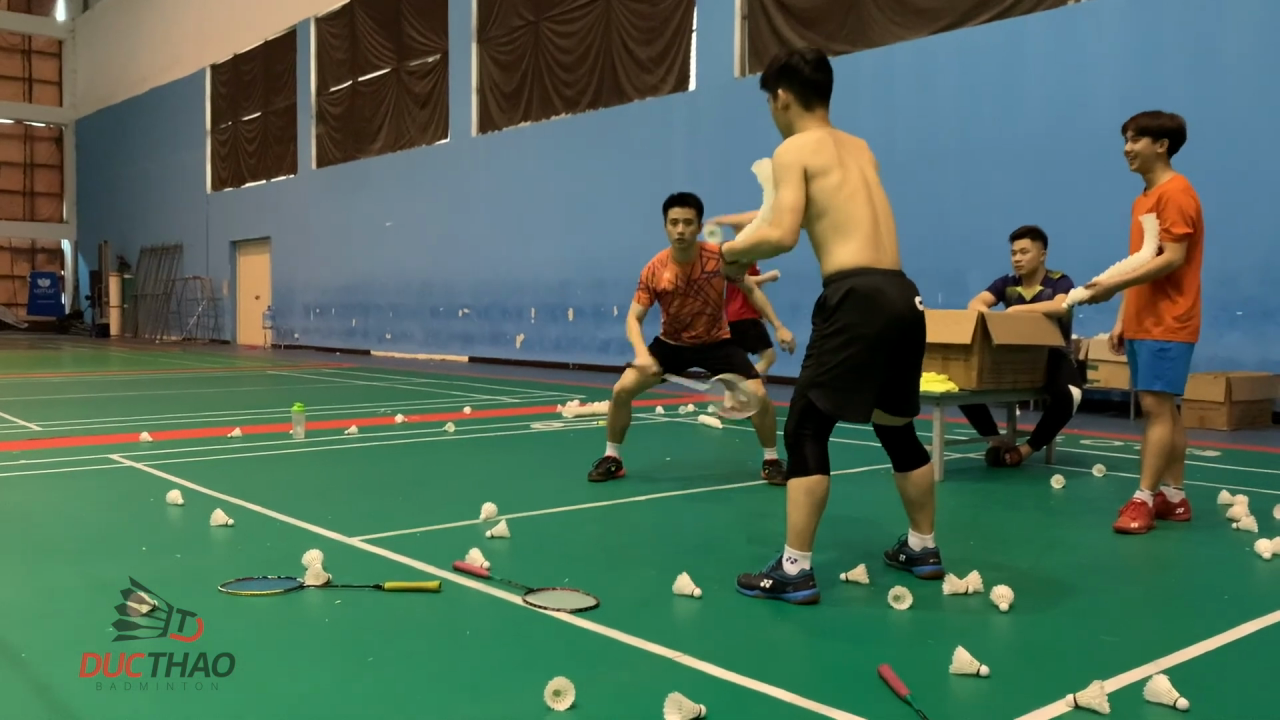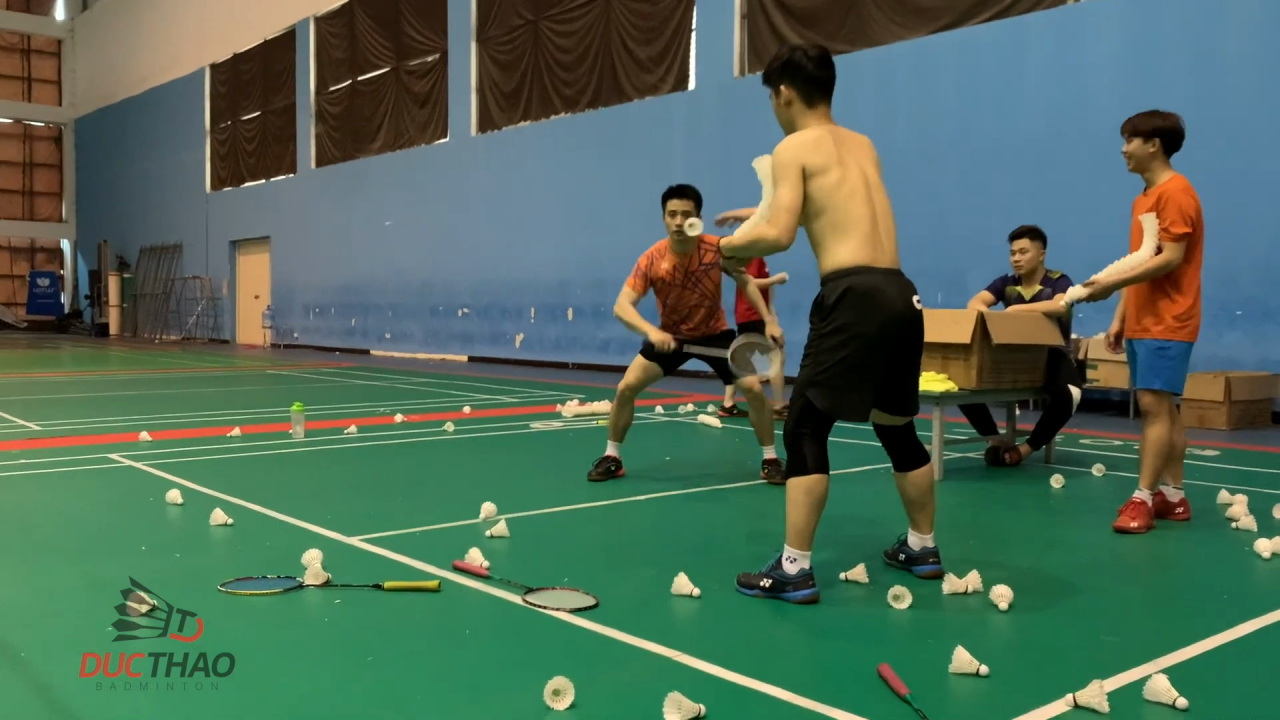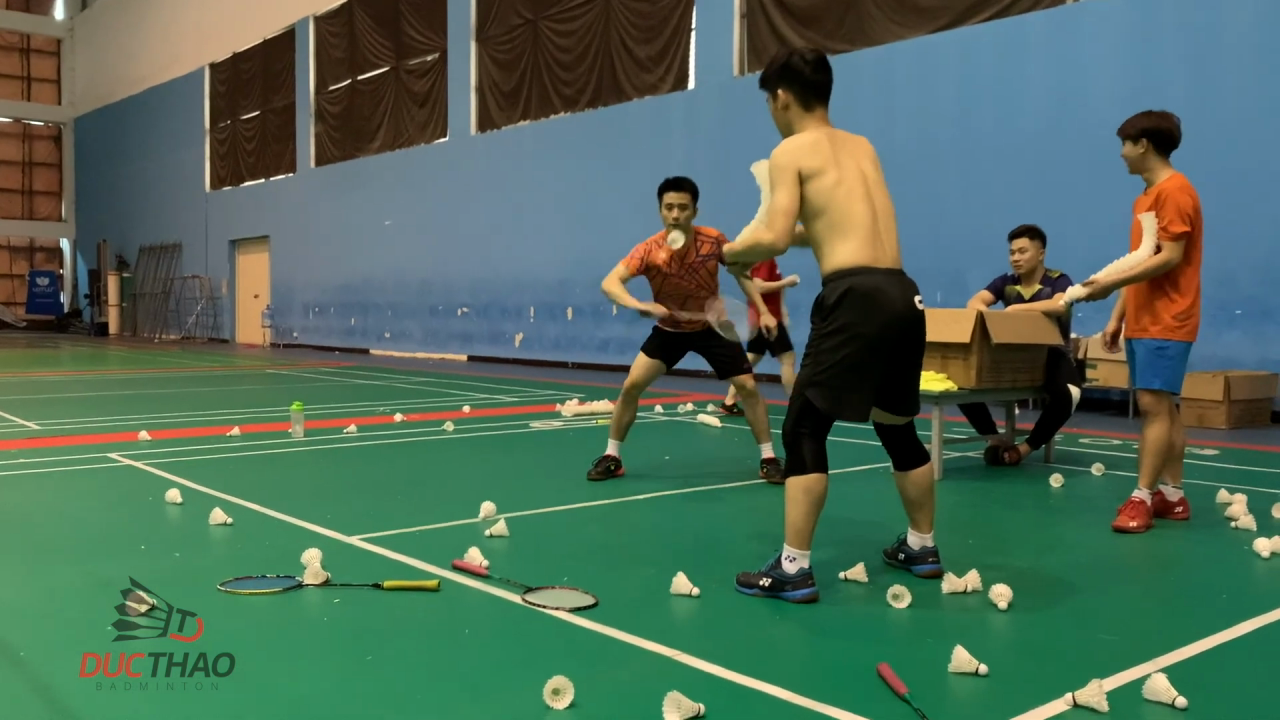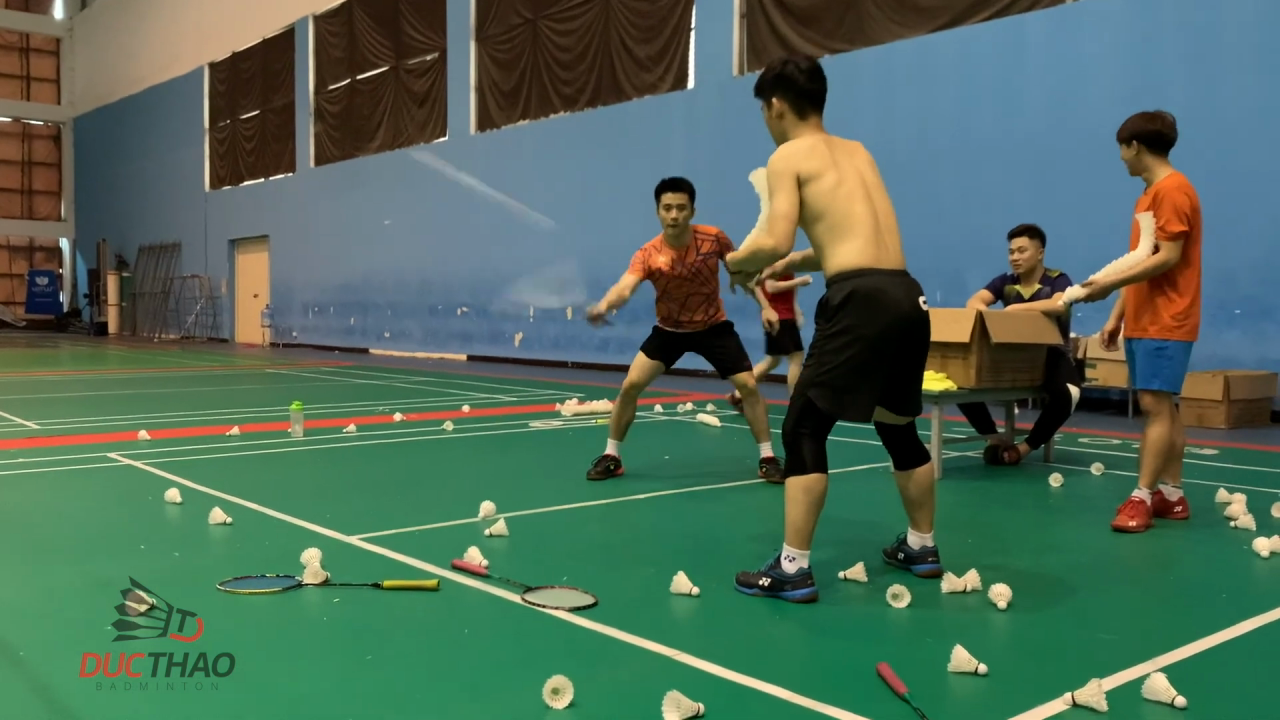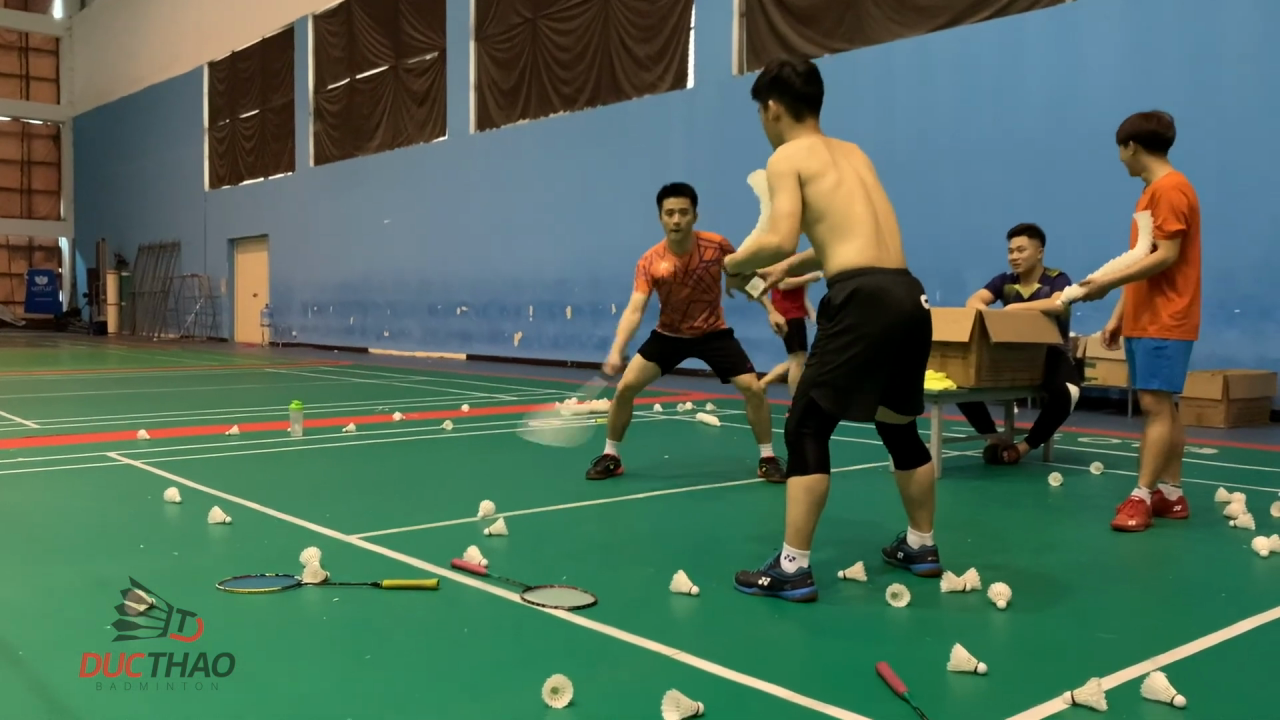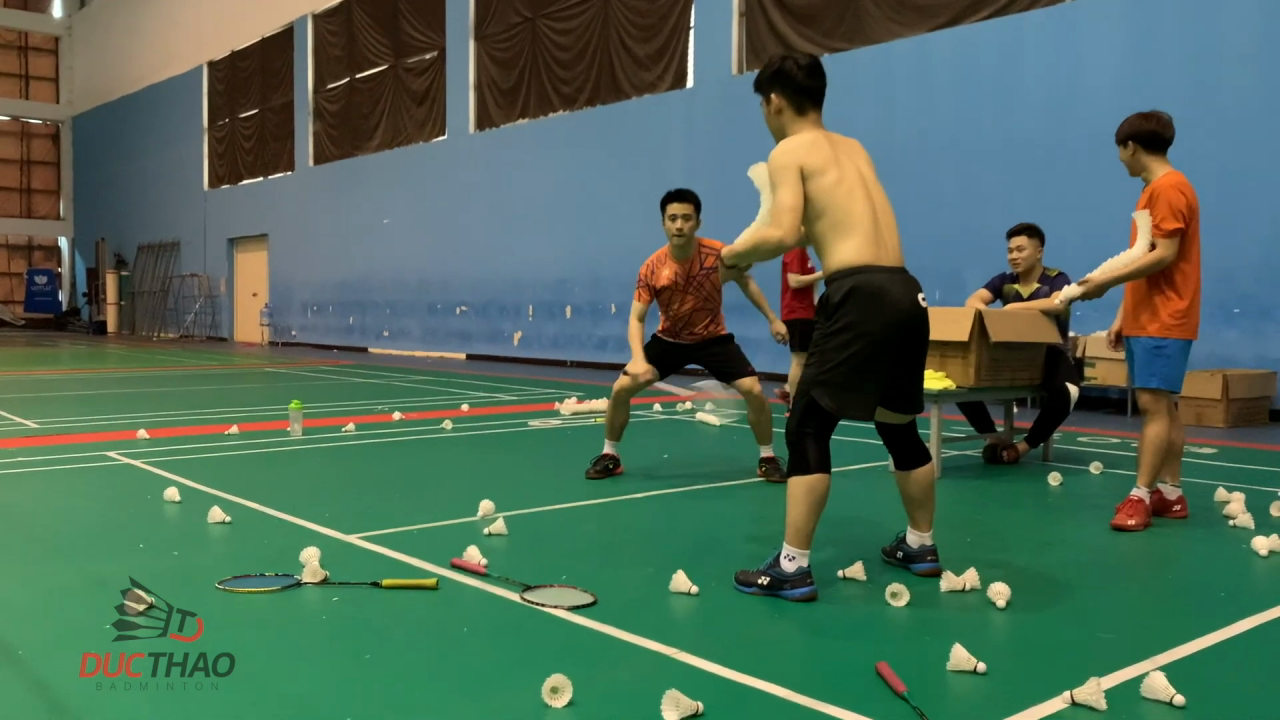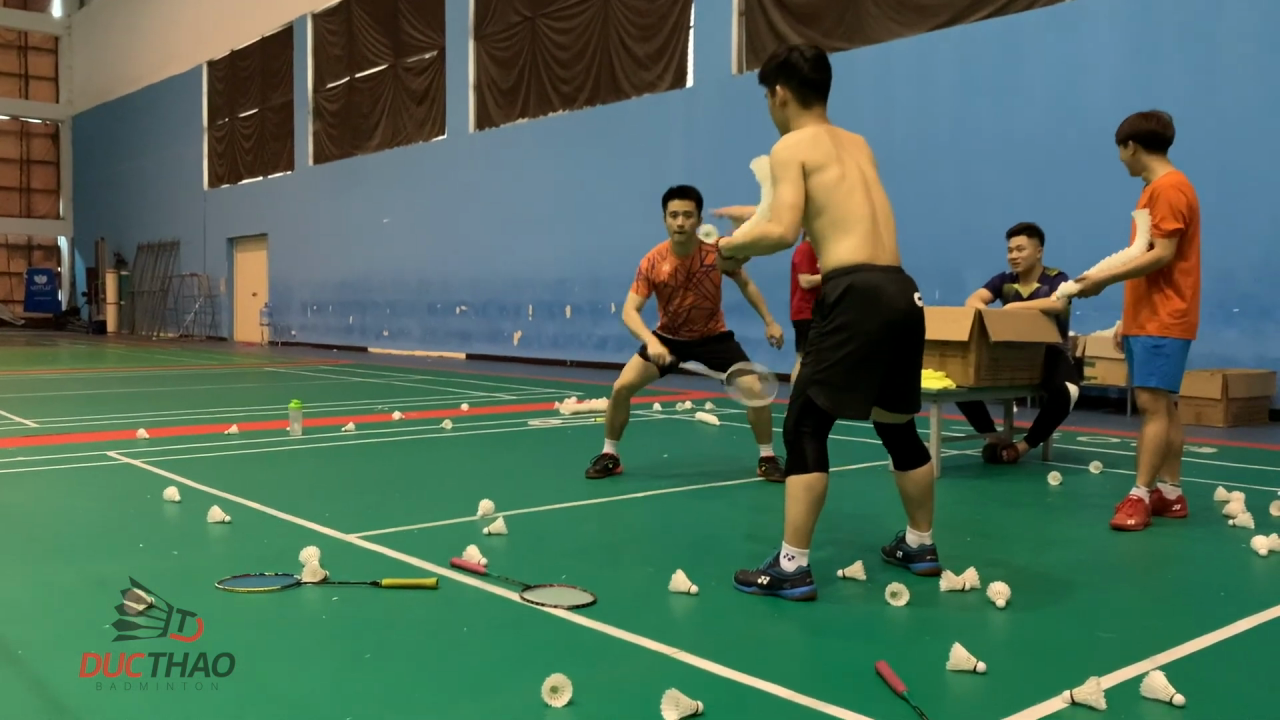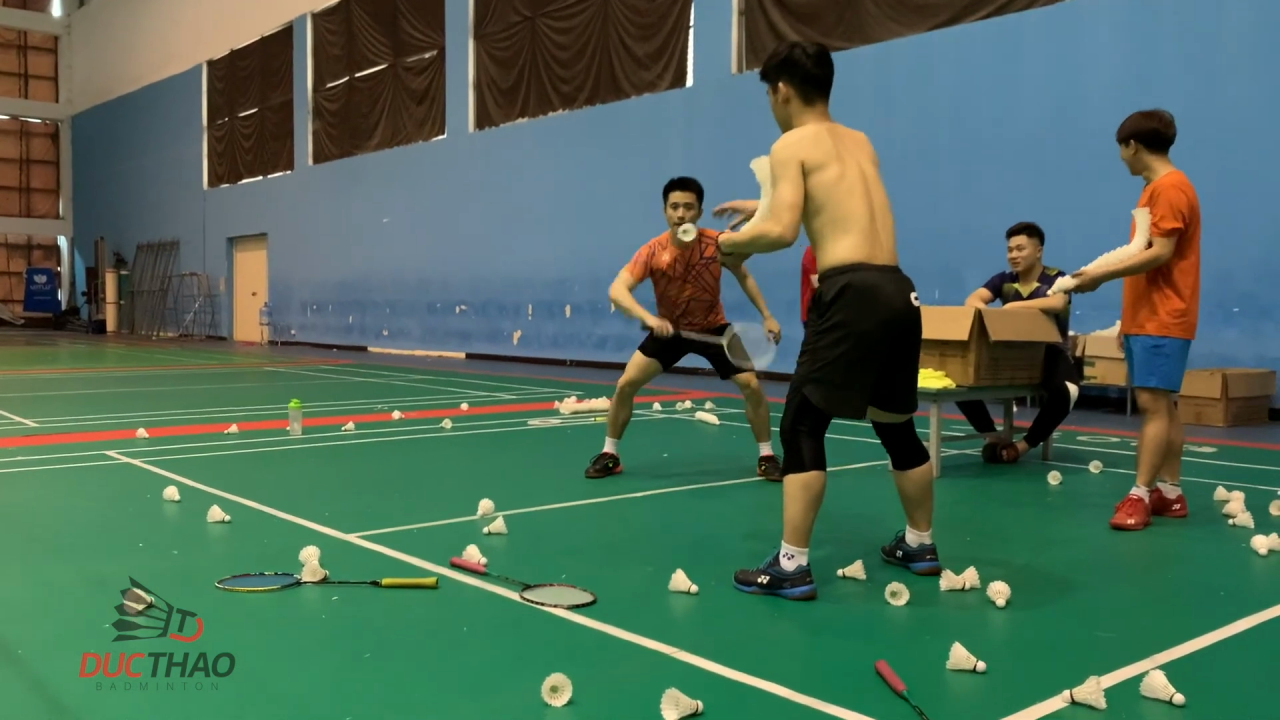
dt=0.1s
person 1, frame 1
left shoulder: (794, 149)
right shoulder: (858, 148)
left elbow: (781, 235)
left wrist: (734, 250)
right wrist: (754, 221)
left hip: (858, 299)
right hip: (901, 295)
left knee: (805, 431)
right knee: (897, 426)
left ankle: (795, 571)
right ankle: (923, 548)
person 1, frame 2
left shoulder: (796, 147)
right shoulder: (862, 145)
left elbow: (778, 234)
left wrist: (732, 245)
right wrist: (758, 215)
left hip: (856, 297)
right hip: (900, 294)
left knee: (805, 429)
right knee: (897, 425)
left ankle: (794, 569)
right ankle: (922, 548)
person 1, frame 3
left shoulder: (791, 151)
right shoulder: (861, 147)
left elbow: (773, 239)
left wrist: (733, 251)
right wrist: (794, 227)
left hip: (856, 297)
right hip: (901, 293)
left knee: (804, 429)
right knee: (897, 425)
left ankle: (793, 568)
right ankle: (921, 547)
person 1, frame 4
left shoulder: (787, 157)
right shoulder: (857, 152)
left elbow: (774, 241)
left wrist: (737, 260)
right wrist: (789, 267)
left hip: (862, 299)
right hip: (905, 295)
left knee: (804, 429)
right knee: (898, 426)
left ankle: (793, 570)
right ankle: (921, 547)
person 1, frame 5
left shoulder: (787, 158)
right shoulder: (853, 154)
left elbow: (779, 240)
left wrist: (736, 262)
right wrist: (789, 268)
left hip: (864, 298)
right hip: (906, 294)
left knee: (806, 430)
right knee: (900, 425)
left ankle: (793, 569)
right ankle: (921, 546)
person 1, frame 6
left shoulder: (789, 152)
right shoulder: (852, 149)
left elbow: (782, 235)
left wrist: (735, 253)
right wrist: (761, 237)
left hip: (861, 296)
right hip: (904, 291)
left knee: (807, 429)
right knee: (899, 425)
left ankle: (793, 568)
right ankle: (921, 545)
person 1, frame 7
left shoulder: (792, 146)
right shoulder: (856, 144)
left elbow: (782, 232)
left wrist: (732, 246)
right wrist: (756, 216)
left hip: (857, 295)
right hip: (900, 291)
left knee: (805, 427)
right knee: (898, 424)
left ankle: (793, 567)
right ankle: (920, 545)
person 1, frame 8
left shoulder: (793, 144)
right shoulder: (859, 142)
left elbow: (781, 231)
left wrist: (731, 242)
right wrist: (759, 208)
left hip: (853, 294)
right hip: (897, 290)
left knee: (802, 426)
right knee: (896, 423)
left ankle: (791, 566)
right ankle: (920, 545)
person 2, frame 1
left shoulder: (1176, 193)
right shoulder: (1143, 198)
left elbow: (1172, 259)
left wrist: (1112, 284)
right wrist: (1121, 319)
left hip: (1167, 324)
right hip: (1144, 323)
left knee: (1156, 406)
right knee: (1164, 408)
left ankle: (1144, 498)
right ankle: (1173, 496)
person 2, frame 2
left shoulder: (1175, 192)
right shoulder: (1144, 197)
left elbow: (1171, 258)
left wrist: (1111, 283)
right wrist: (1120, 318)
left hip: (1166, 323)
right hip: (1144, 321)
left knee: (1153, 405)
right knee: (1164, 407)
left ankle: (1143, 498)
right ankle: (1172, 496)
person 2, frame 3
left shoulder: (1174, 191)
right shoulder: (1145, 196)
left elbow: (1170, 257)
left wrist: (1110, 283)
right wrist: (1117, 317)
left hip: (1165, 322)
right hip: (1143, 321)
left knee: (1153, 404)
right knee: (1163, 407)
left ankle: (1142, 497)
right ankle: (1172, 495)
person 2, frame 4
left shoulder: (1172, 189)
right shoulder: (1150, 193)
left elbow: (1168, 257)
left wrist: (1109, 284)
right wrist: (1116, 315)
left hip: (1165, 322)
right hip: (1145, 320)
left knee: (1155, 405)
right knee: (1163, 406)
left ankle: (1143, 497)
right ankle: (1171, 494)
person 2, frame 5
left shoulder: (1169, 187)
right shoulder: (1151, 192)
left elbow: (1166, 256)
left wrist: (1107, 282)
right wrist: (1118, 315)
left hip: (1165, 321)
right hip: (1145, 319)
left knee: (1155, 405)
right knee: (1163, 405)
left ankle: (1142, 496)
right ankle: (1171, 494)
person 2, frame 6
left shoulder: (1168, 188)
right shoulder: (1153, 190)
left elbow: (1164, 255)
left wrist: (1107, 281)
right wrist: (1122, 317)
left hip: (1163, 321)
right hip: (1146, 319)
left knee: (1153, 404)
right knee: (1162, 406)
left ankle: (1141, 496)
right ankle: (1170, 493)
person 2, frame 7
left shoulder: (1169, 187)
right shoulder: (1154, 190)
left elbow: (1162, 255)
left wrist: (1103, 279)
right wrist: (1127, 319)
left hip: (1163, 320)
right hip: (1146, 318)
left knee: (1152, 403)
right knee: (1162, 405)
left ankle: (1141, 495)
right ankle: (1170, 492)
person 2, frame 8
left shoulder: (1169, 187)
right shoulder: (1155, 189)
left elbow: (1160, 254)
left wrist: (1101, 275)
right wrist: (1128, 319)
left hip: (1163, 320)
right hip: (1147, 318)
left knee: (1152, 403)
right knee: (1161, 404)
left ankle: (1140, 495)
right ankle: (1169, 492)
person 3, frame 1
left shoulder: (720, 256)
right shoulder: (654, 270)
left elbow: (750, 289)
right elbow: (633, 320)
right wrist: (641, 354)
left hip: (717, 342)
right hip: (671, 344)
left knee: (759, 396)
right knee: (621, 391)
left ankle: (771, 461)
right ankle: (612, 459)
person 3, frame 2
left shoulder: (717, 249)
right shoulder: (651, 260)
left elbow: (744, 282)
right elbow: (622, 307)
left wrist: (768, 321)
right wrist: (649, 331)
left hip: (715, 335)
right hip: (669, 338)
left knee: (755, 392)
right knee: (625, 389)
left ankle: (771, 460)
right ankle: (611, 458)
person 3, frame 3
left shoulder: (714, 240)
right shoulder: (648, 250)
left elbow: (741, 272)
right elbow: (609, 284)
left wrist: (764, 311)
right wrist: (639, 305)
left hip: (712, 329)
right hip: (669, 330)
left knee: (749, 388)
right knee: (631, 385)
left ankle: (768, 458)
right ankle: (611, 457)
person 3, frame 4
left shoulder: (713, 238)
right shoulder: (648, 254)
right elbow: (623, 288)
right wrist: (602, 306)
left hip: (714, 328)
right hip: (669, 330)
left knee: (749, 387)
right knee: (630, 386)
left ankle: (767, 458)
right ankle: (611, 456)
person 3, frame 5
left shoulder: (717, 245)
right shoulder: (650, 261)
right elbow: (634, 311)
right wrist: (616, 351)
left hip: (713, 334)
right hip: (668, 335)
left knee: (753, 389)
right knee: (625, 388)
left ankle: (768, 458)
right ankle: (610, 456)
person 3, frame 6
left shoulder: (718, 253)
right shoulder: (652, 268)
left elbow: (746, 282)
right elbow: (636, 320)
left wrist: (773, 319)
right wrist: (637, 357)
left hip: (713, 339)
right hip: (668, 343)
left knee: (755, 393)
right knee: (621, 390)
left ankle: (767, 459)
right ankle: (609, 456)
person 3, frame 7
left shoulder: (718, 251)
right shoulder: (652, 262)
left elbow: (744, 282)
right elbow: (630, 312)
left wrist: (769, 321)
right wrist: (650, 342)
left hip: (713, 336)
right hip: (668, 338)
right knee: (621, 388)
left ankle: (767, 458)
right ankle: (609, 456)
person 3, frame 8
left shoulder: (717, 243)
right shoulder: (652, 252)
left elbow: (743, 275)
right elbow: (616, 292)
left wrist: (767, 316)
right wrist: (647, 317)
left hip: (713, 329)
right hip: (668, 332)
left knee: (752, 387)
right knee: (625, 384)
left ankle: (767, 457)
right ankle: (609, 454)
person 4, frame 1
left shoulder: (1060, 282)
right shoulder: (1007, 283)
left elbow: (1060, 307)
right elbow: (975, 303)
left wrist: (1015, 310)
left hip: (1053, 358)
left knee: (1068, 395)
left ankle: (1028, 448)
right ankle: (997, 441)
person 4, frame 2
left shoulder: (1059, 281)
right shoulder: (1007, 282)
left elbow: (1059, 306)
right elbow: (975, 303)
left wrist: (1015, 309)
left hip: (1052, 358)
left knee: (1068, 395)
left ankle: (1027, 448)
right ankle: (996, 440)
person 4, frame 3
left shoulder: (1058, 281)
right shoulder: (1006, 282)
left elbow: (1059, 305)
right elbow: (974, 302)
left wrist: (1014, 309)
left hip: (1051, 357)
left knee: (1067, 394)
left ankle: (1026, 447)
right ankle: (995, 439)
person 4, frame 4
left shoulder: (1058, 280)
right shoulder: (1005, 281)
left elbow: (1058, 305)
right elbow: (974, 302)
left wrist: (1014, 308)
left hip: (1051, 357)
left knee: (1066, 394)
left ankle: (1026, 447)
right ankle: (995, 439)
person 4, frame 5
left shoulder: (1057, 279)
right shoulder: (1005, 281)
left elbow: (1057, 304)
right elbow: (973, 302)
left wrist: (1013, 308)
left hip: (1050, 356)
left knee: (1066, 393)
left ankle: (1026, 446)
right ankle: (994, 438)
person 4, frame 6
left shoulder: (1057, 279)
right shoulder: (1004, 281)
left elbow: (1057, 304)
right elbow: (973, 301)
left wrist: (1012, 307)
left hip: (1050, 356)
left knee: (1065, 393)
left ankle: (1025, 445)
right ankle: (994, 438)
person 4, frame 7
left shoulder: (1056, 279)
right shoulder: (1004, 280)
left elbow: (1057, 304)
right elbow: (973, 301)
left wrist: (1012, 307)
left hip: (1050, 355)
left knee: (1065, 392)
left ankle: (1025, 445)
right ankle: (994, 438)
person 4, frame 8
left shoulder: (1056, 278)
right shoulder: (1004, 280)
left elbow: (1057, 303)
right elbow: (972, 300)
left wrist: (1012, 306)
left hip: (1050, 355)
left knee: (1065, 392)
left ankle: (1025, 444)
right ankle: (994, 438)
